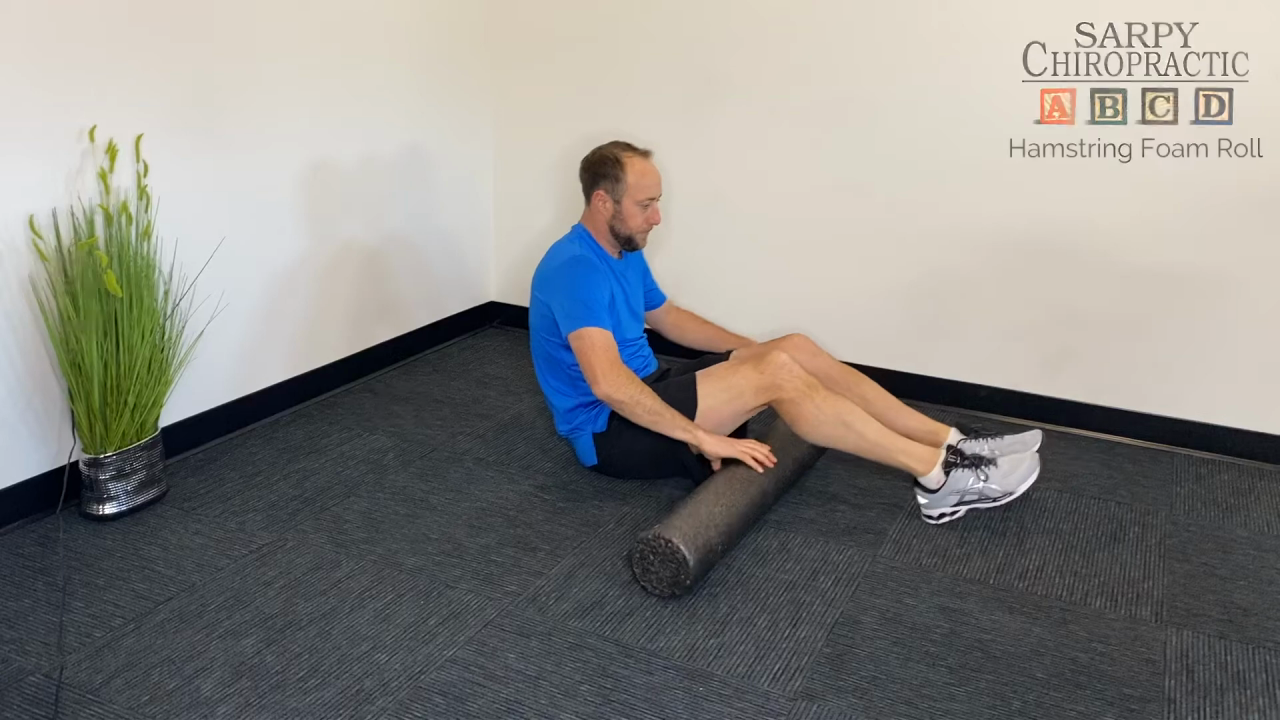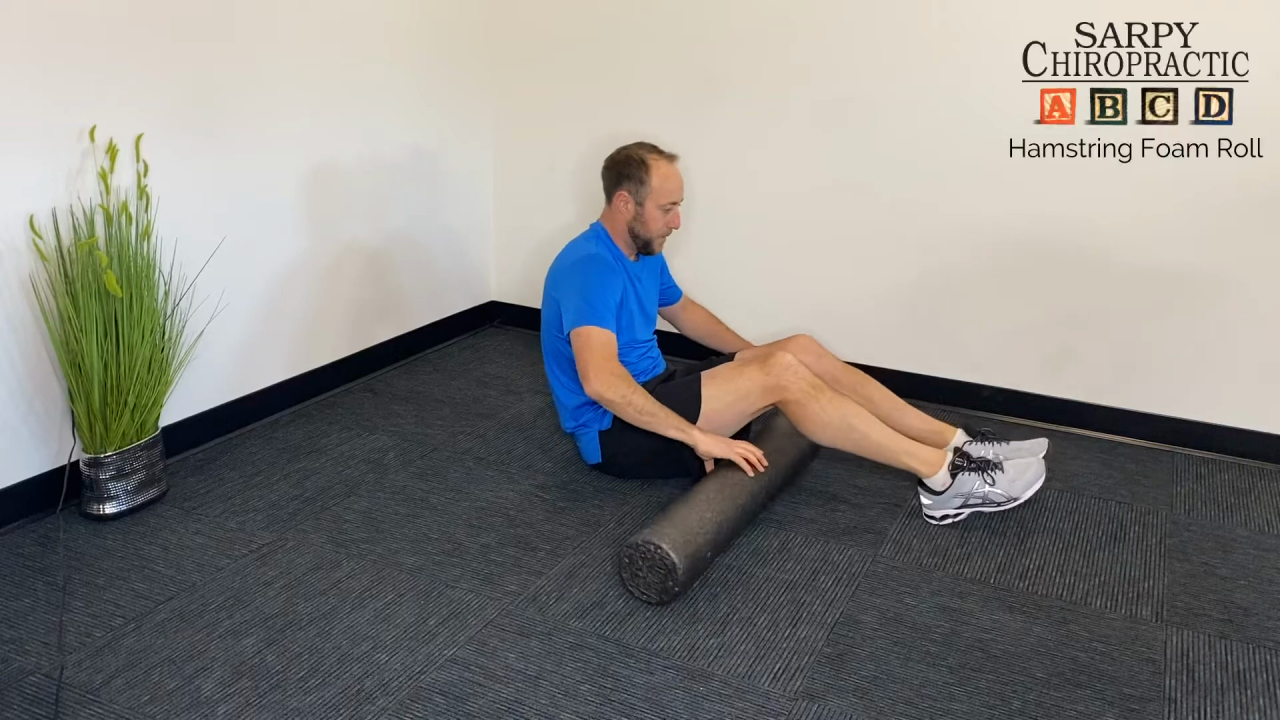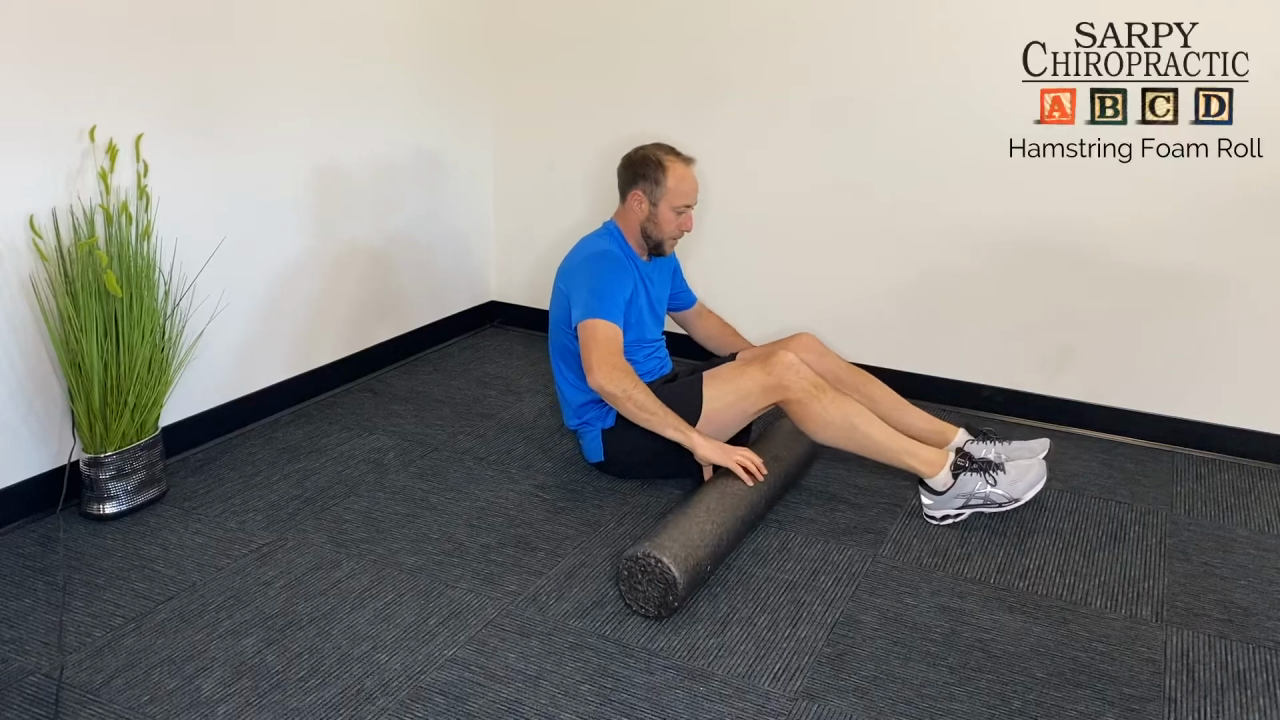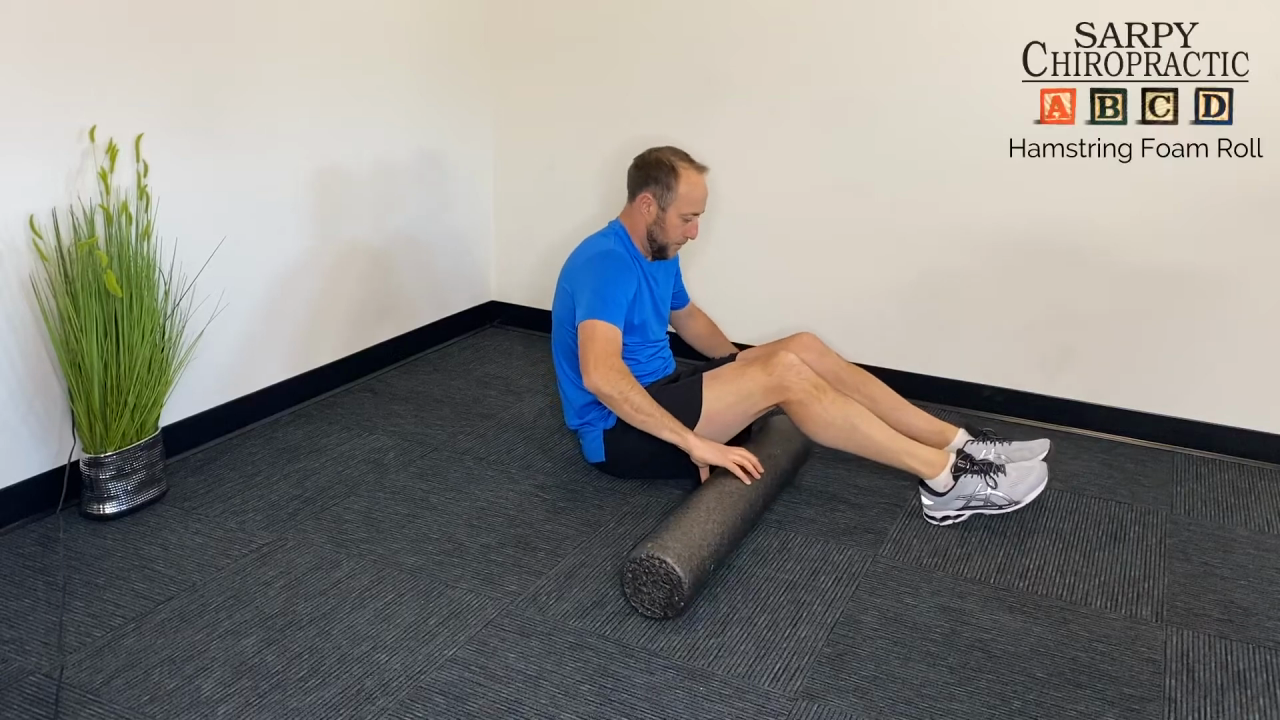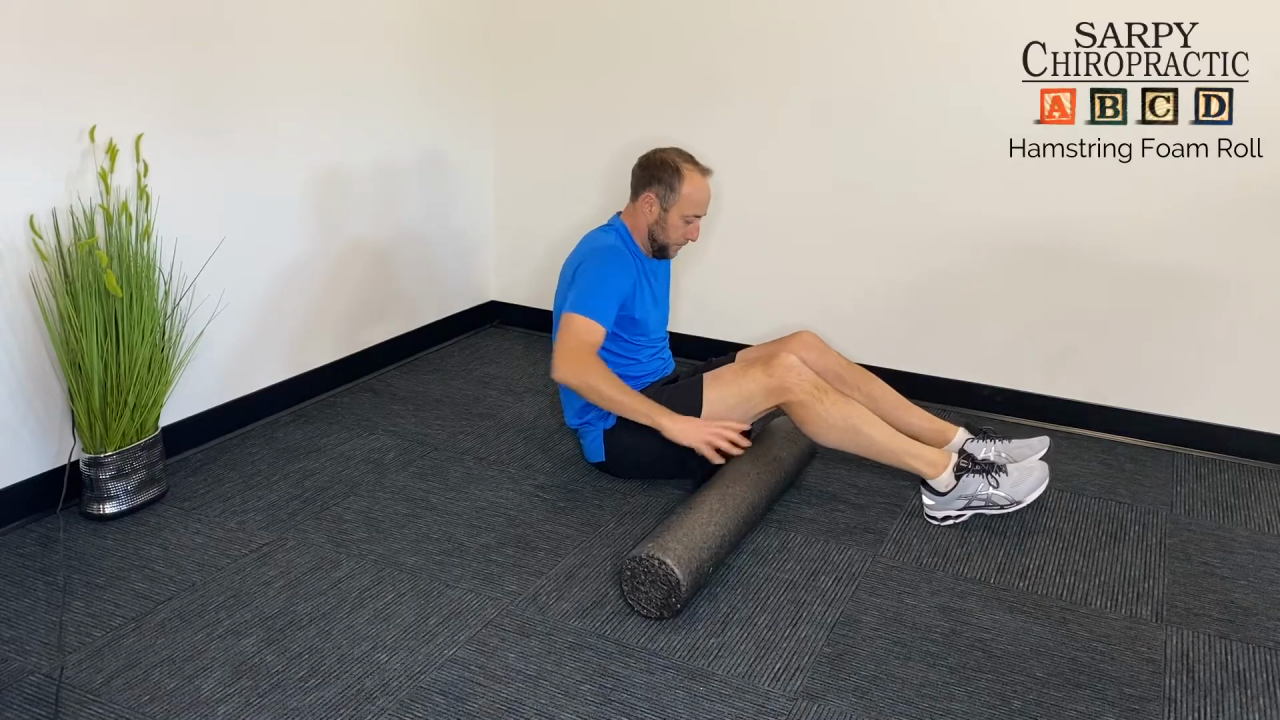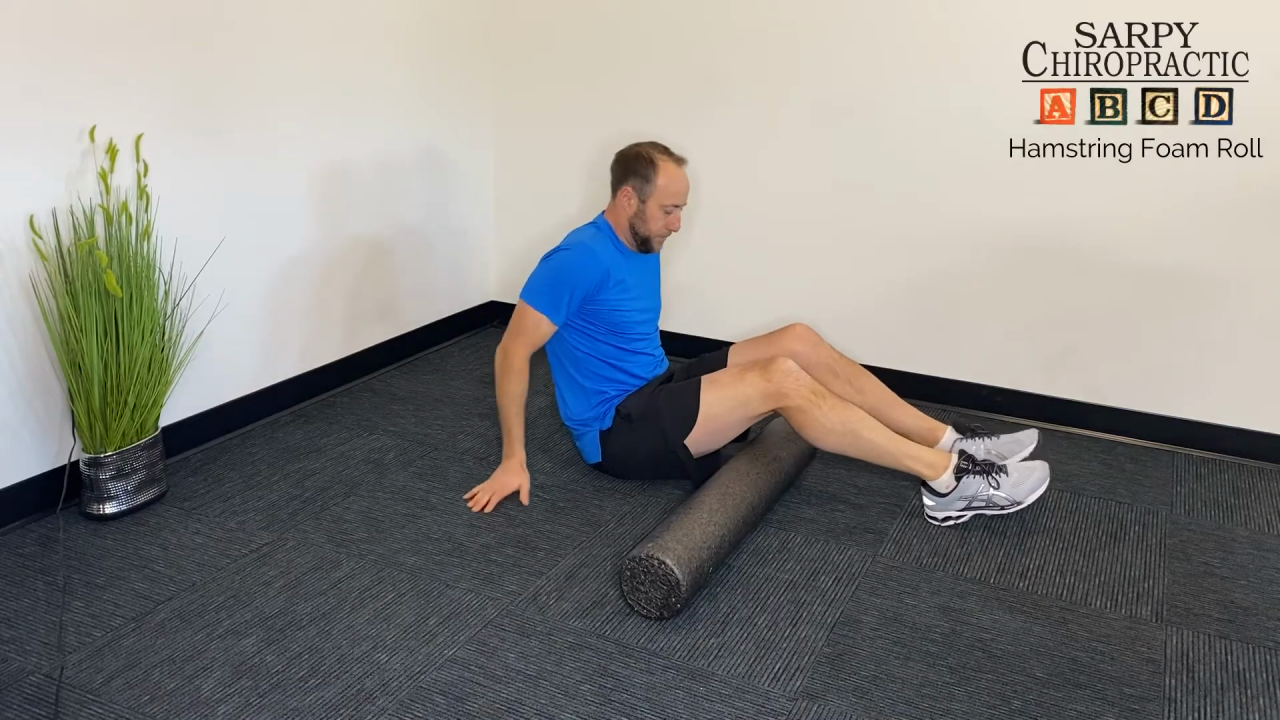
dt=0.4s
person 1, frame 1
left shoulder: (625, 255)
right shoulder: (574, 268)
left elbow: (668, 317)
right elbow: (608, 382)
left wrist: (753, 348)
right wrist: (705, 440)
left hip: (646, 396)
right hip: (612, 434)
left knee: (795, 350)
right knee: (775, 373)
left ankle: (952, 445)
right ankle: (938, 476)
person 1, frame 2
left shoulder: (644, 255)
right shoulder: (589, 266)
left elbow: (681, 310)
right elbow: (601, 381)
left wrist: (754, 354)
right wrist: (699, 438)
left hip: (653, 392)
right hip: (617, 434)
left knee: (799, 350)
right knee: (780, 373)
left ankle: (958, 446)
right ankle: (944, 478)
person 1, frame 3
left shoulder: (657, 255)
right shoulder: (600, 263)
left elbow: (698, 318)
right elbow: (604, 374)
left wrist: (762, 361)
right wrist: (698, 442)
left hip: (655, 397)
right hip: (619, 432)
left knee: (801, 348)
right knee: (783, 371)
left ankle: (958, 446)
right ankle: (945, 477)
person 1, frame 4
left shoulder: (658, 254)
right shoulder: (605, 263)
left elbow: (687, 317)
right elbow: (599, 374)
left wrist: (747, 371)
right wrist: (694, 443)
left hip: (659, 394)
right hip: (621, 433)
left knee: (803, 348)
right knee: (783, 372)
left ankle: (958, 445)
right ankle: (945, 478)
person 1, frame 5
left shoulder: (649, 247)
right shoulder: (606, 258)
right elbow: (570, 366)
left wrist: (710, 383)
right wrist: (674, 424)
left hip: (654, 395)
right hip: (622, 434)
left knee: (803, 347)
right knee: (784, 374)
left ankle: (957, 445)
right ankle: (947, 477)
person 1, frame 6
left shoulder: (639, 247)
right shoulder: (582, 258)
right elbow: (512, 350)
right wrist: (514, 460)
left hip: (654, 394)
right hip: (620, 433)
left knee: (799, 341)
right knee: (781, 379)
left ankle: (950, 444)
right ankle: (947, 480)
